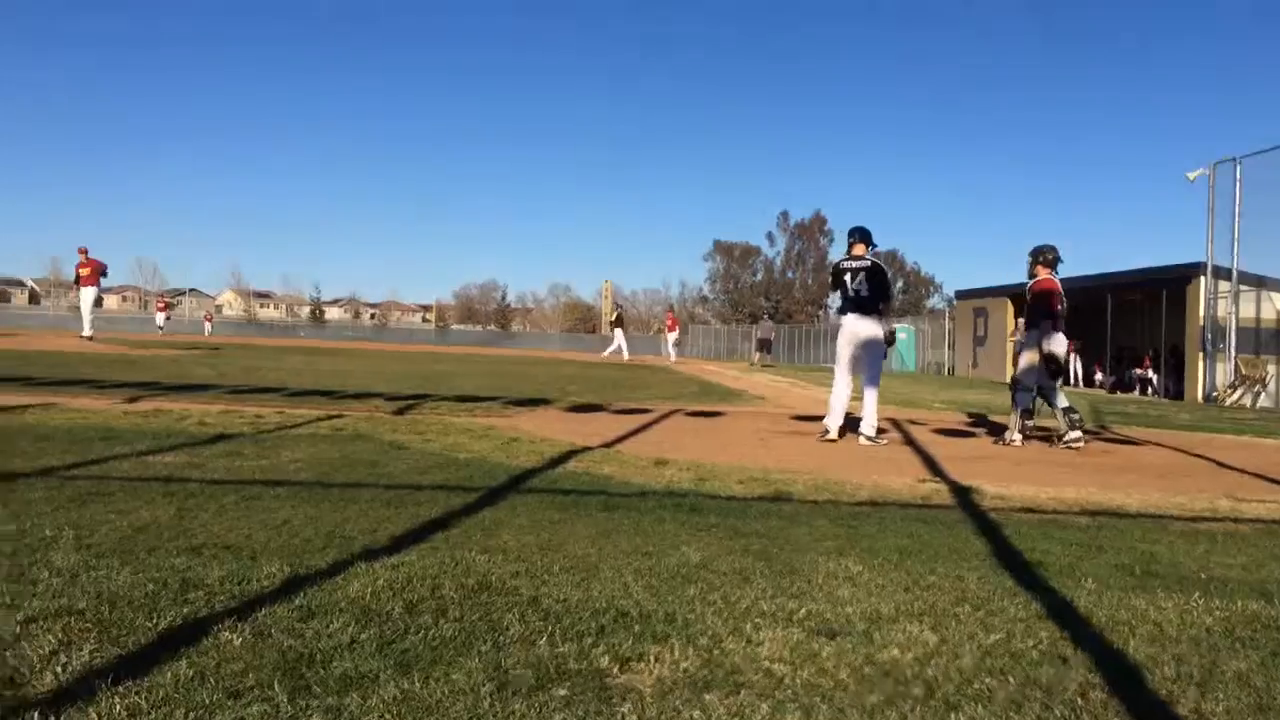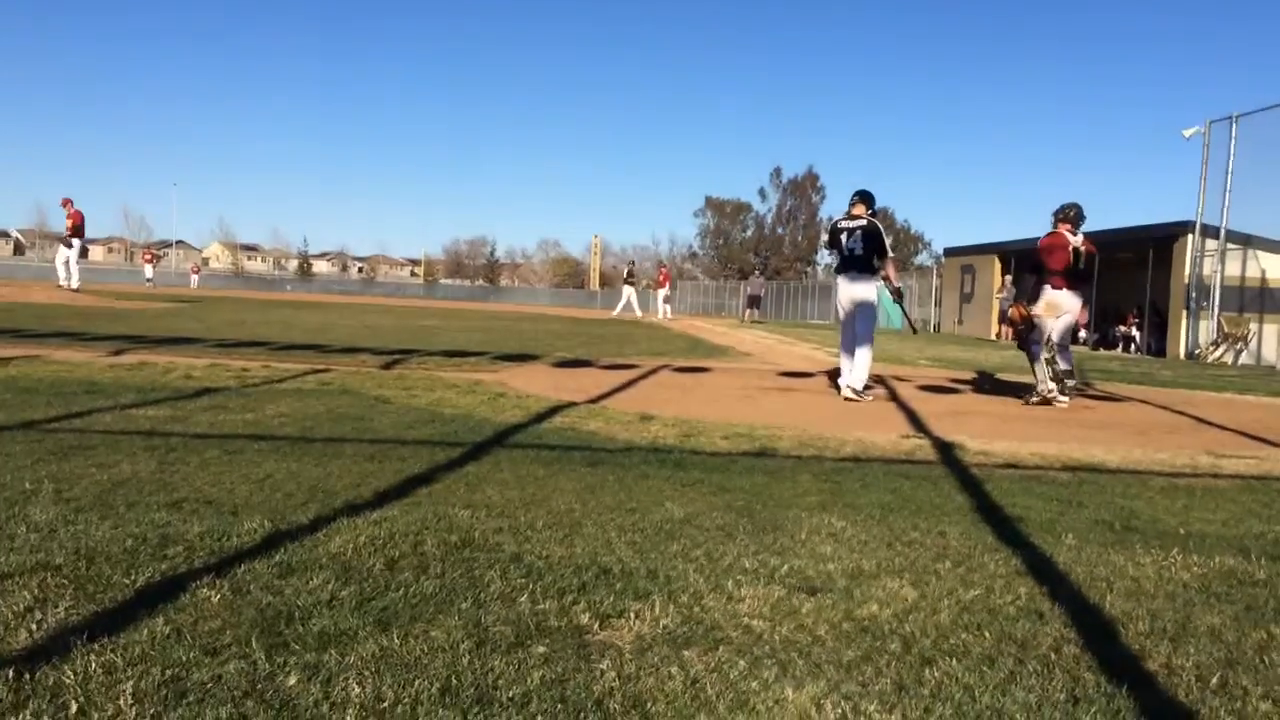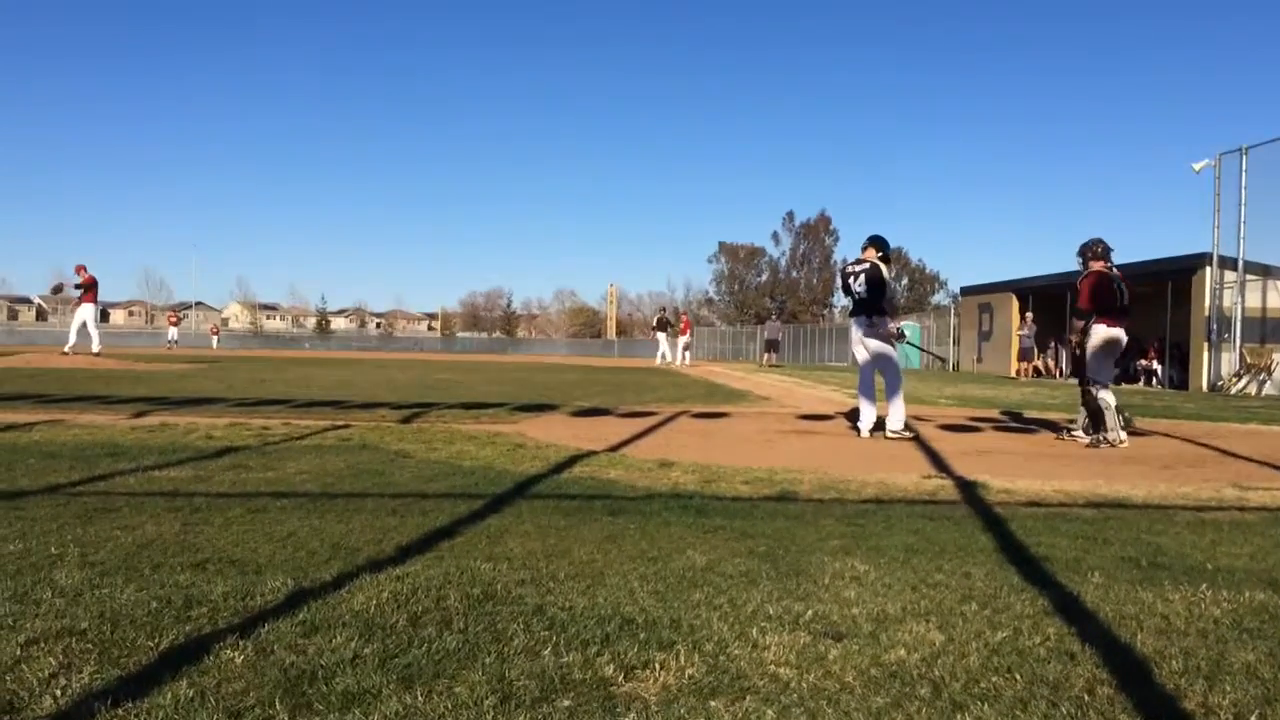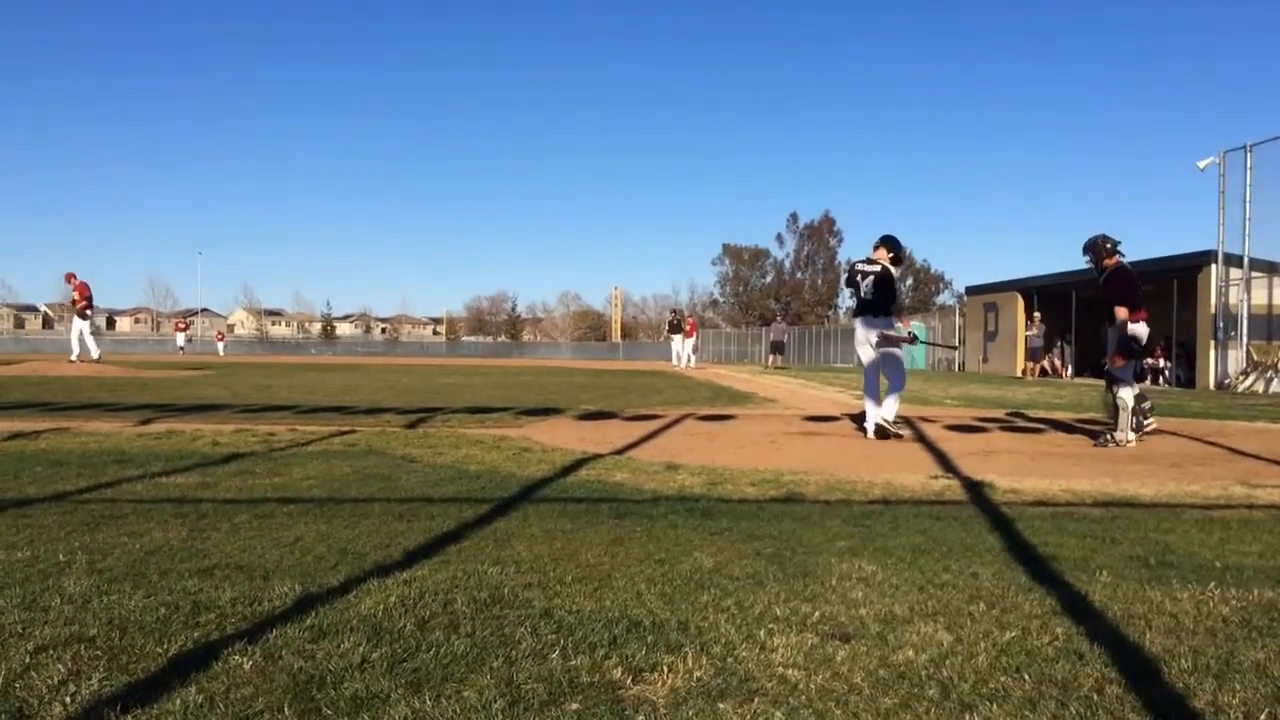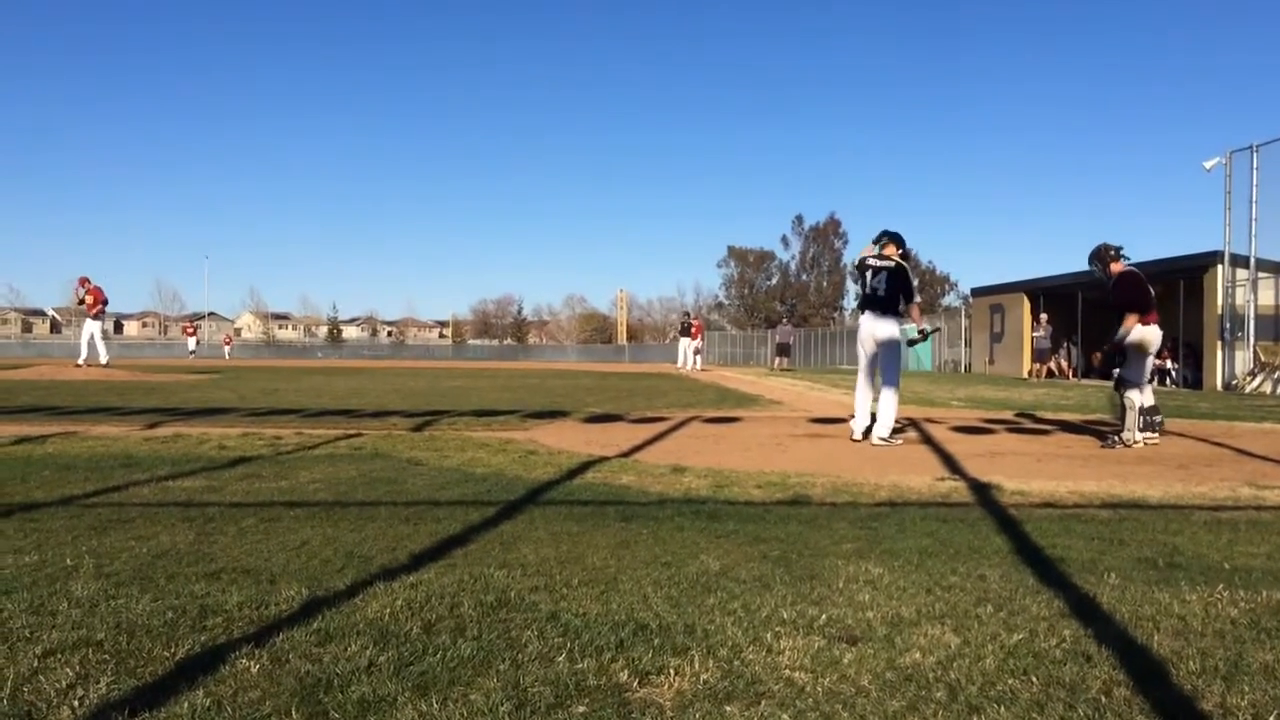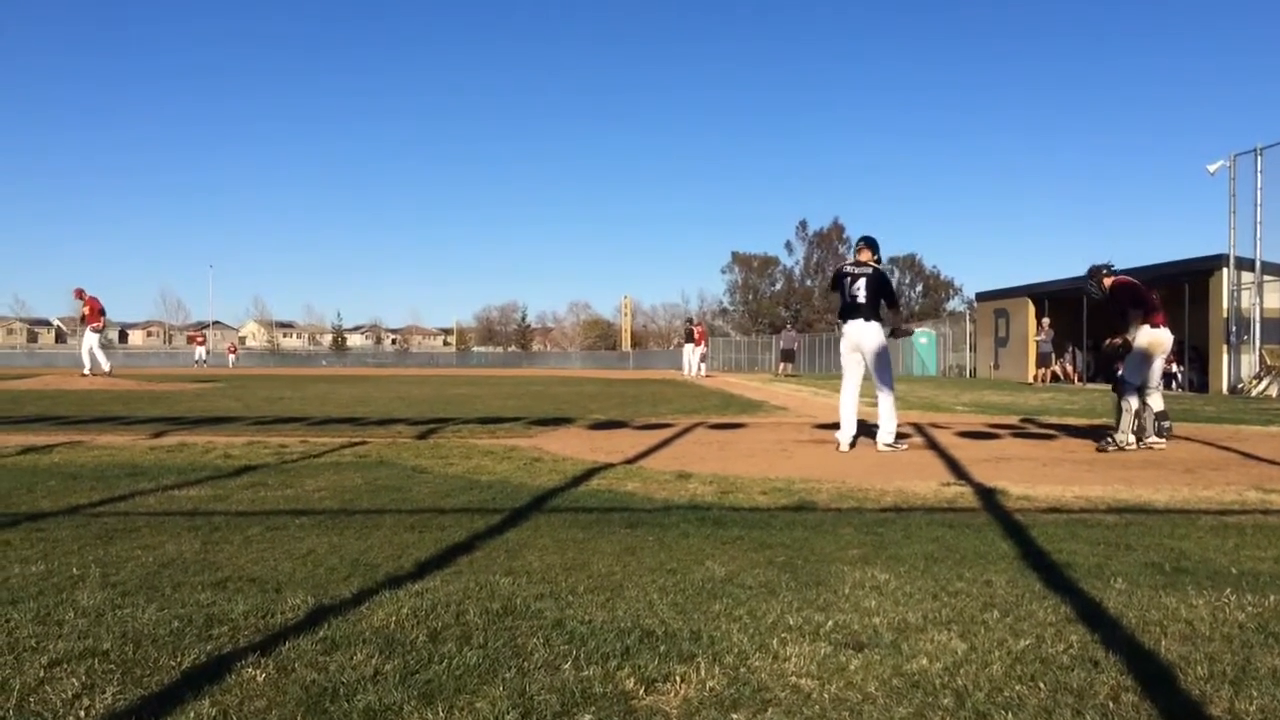
dt=0.5s
person 1, frame 1
left shoulder: (839, 266)
right shoulder: (876, 266)
right elbow: (886, 301)
right wrist: (888, 329)
left hip: (848, 323)
right hip: (872, 325)
left knee: (842, 376)
right knee: (871, 380)
left ankle: (832, 426)
right ankle: (867, 432)
person 1, frame 2
left shoulder: (836, 225)
right shoulder: (872, 225)
left elbow: (829, 246)
right elbow: (885, 258)
right wrist: (895, 284)
left hip: (843, 282)
right hip: (865, 284)
left knee: (847, 334)
right knee: (865, 337)
left ankle: (846, 383)
right ankle: (854, 386)
person 1, frame 3
left shoulder: (846, 270)
right shoulder: (878, 267)
right elbow: (886, 299)
right wrist: (895, 326)
left hip: (856, 326)
right hip: (876, 326)
left knee: (865, 375)
right knee: (893, 376)
left ankle: (865, 425)
right ankle: (895, 426)
person 1, frame 4
left shoulder: (855, 267)
right shoulder: (886, 271)
right elbow: (894, 305)
right wrist: (908, 329)
left hip: (860, 326)
right hip: (881, 326)
left knee: (870, 377)
right knee: (897, 377)
left ankle: (872, 425)
right ankle: (886, 417)
person 1, frame 5
left shoulder: (866, 261)
right shoulder: (900, 268)
right elbow: (911, 302)
left wrist: (873, 244)
right wrist: (921, 326)
left hip: (865, 322)
right hip: (888, 324)
left knee: (864, 377)
right knee: (889, 381)
left ankle: (859, 427)
right ankle: (881, 433)
person 1, frame 6
left shoulder: (843, 270)
right shoulder: (877, 273)
left elbow: (833, 286)
right elbow: (892, 305)
right wrist: (897, 326)
left hip: (848, 330)
right hip: (871, 329)
left knee: (849, 386)
right knee: (884, 386)
left ankle: (845, 438)
right ankle: (886, 438)
person 2, frame 1
left shoulder: (1041, 285)
right shoulder: (1054, 285)
left elbow: (1047, 318)
left wrist: (1048, 349)
right wrist: (1037, 345)
left hip: (1042, 341)
right hip: (1056, 339)
left knee: (1022, 385)
right knee: (1049, 388)
left ankle: (1015, 434)
right ankle: (1073, 432)
person 2, frame 2
left shoulder: (1051, 239)
right shoulder: (1088, 247)
left elbow: (1035, 269)
right elbow: (1086, 279)
right wrist: (1082, 308)
left hip: (1053, 295)
right hip: (1075, 299)
left knee: (1035, 340)
right knee: (1061, 345)
left ankle: (1045, 387)
right ankle: (1061, 393)
person 2, frame 3
left shoulder: (1091, 278)
right shoulder: (1120, 279)
left elbow: (1081, 313)
right elbow: (1123, 312)
left wrist: (1075, 336)
left hip: (1100, 332)
right hip: (1118, 334)
left knee: (1097, 384)
right knee: (1091, 382)
left ankle: (1115, 434)
right ankle: (1083, 429)
person 2, frame 4
left shoulder: (1115, 274)
right shoulder: (1124, 271)
left elbow: (1121, 306)
left wrist: (1122, 337)
left hip: (1126, 329)
right hip: (1136, 328)
left knee: (1119, 381)
right knee: (1126, 377)
left ankle: (1123, 434)
right ankle: (1144, 417)
person 2, frame 5
left shoulder: (1124, 278)
right shoulder: (1132, 275)
left elbow: (1132, 315)
left wrist: (1116, 342)
right wrist: (1119, 340)
left hip: (1139, 332)
right hip: (1150, 330)
left knee: (1128, 382)
right knee: (1141, 382)
left ankle: (1130, 435)
right ankle: (1150, 429)
person 2, frame 6
left shoulder: (1118, 286)
right shoulder: (1127, 285)
left elbow: (1136, 315)
left wrist: (1126, 339)
right wrist: (1122, 338)
left hip: (1150, 334)
right hip: (1163, 335)
left knee: (1127, 383)
right knee: (1151, 387)
left ankle: (1124, 437)
right ankle: (1156, 435)
